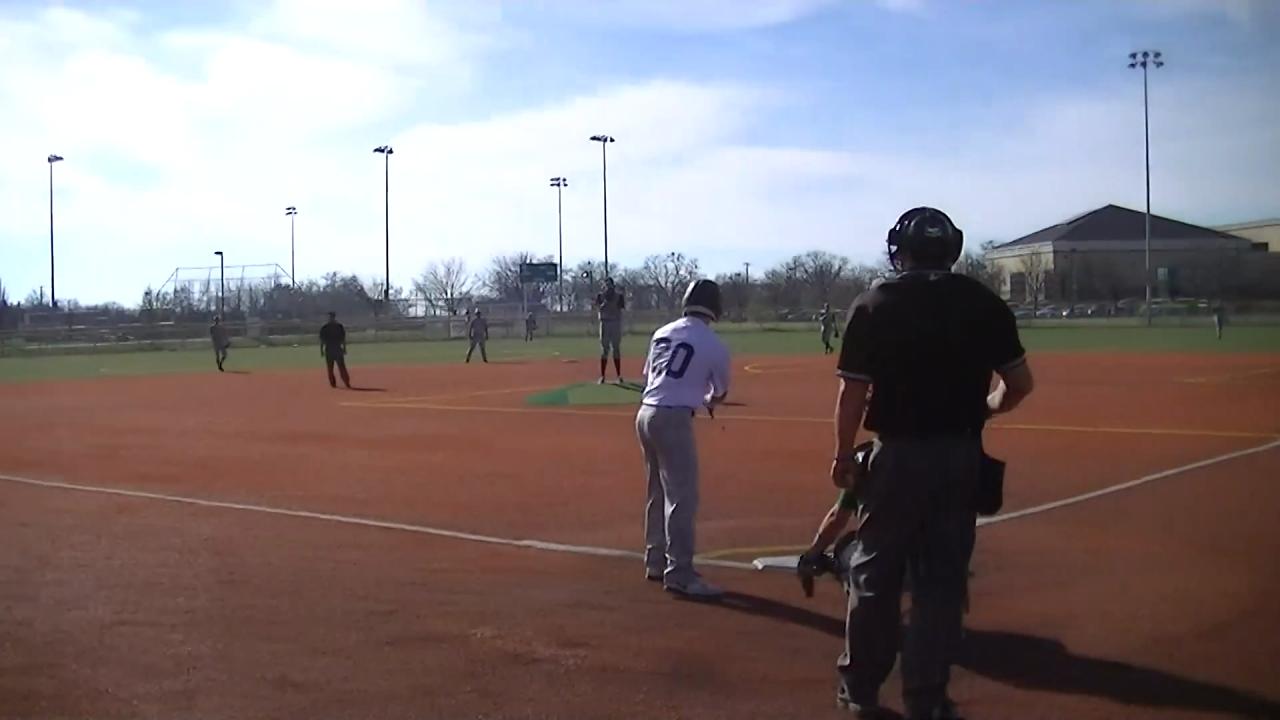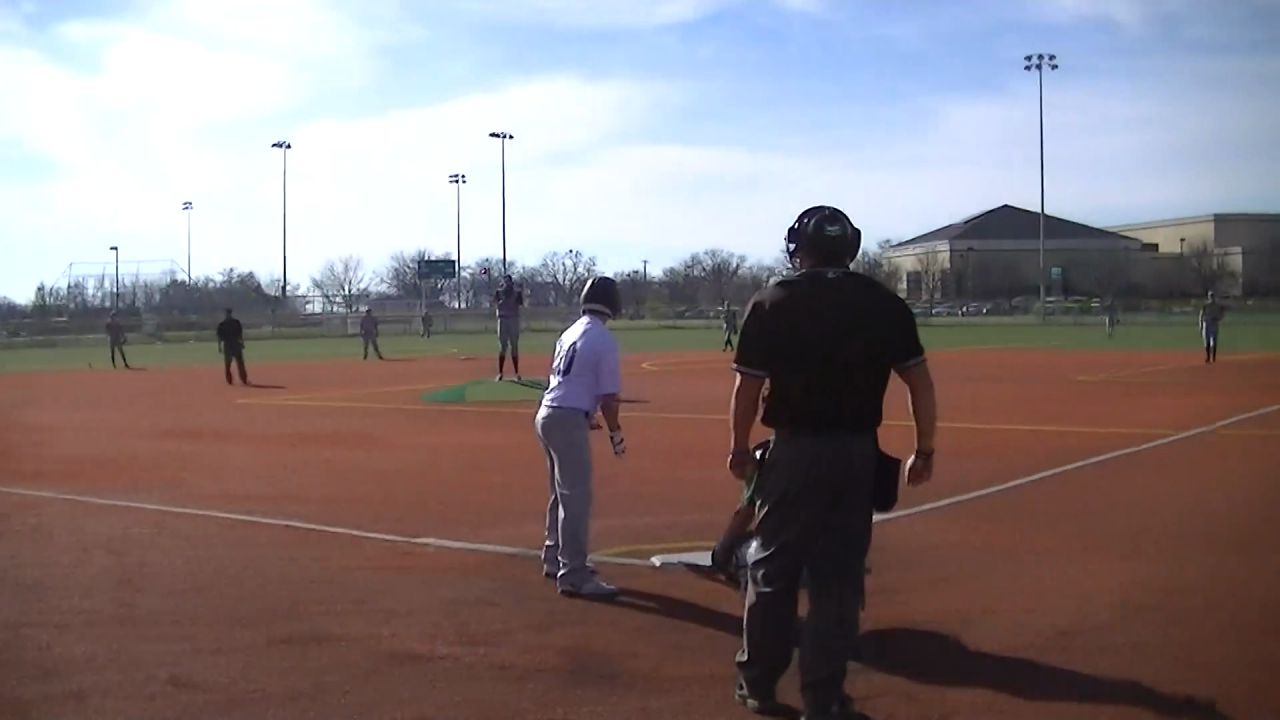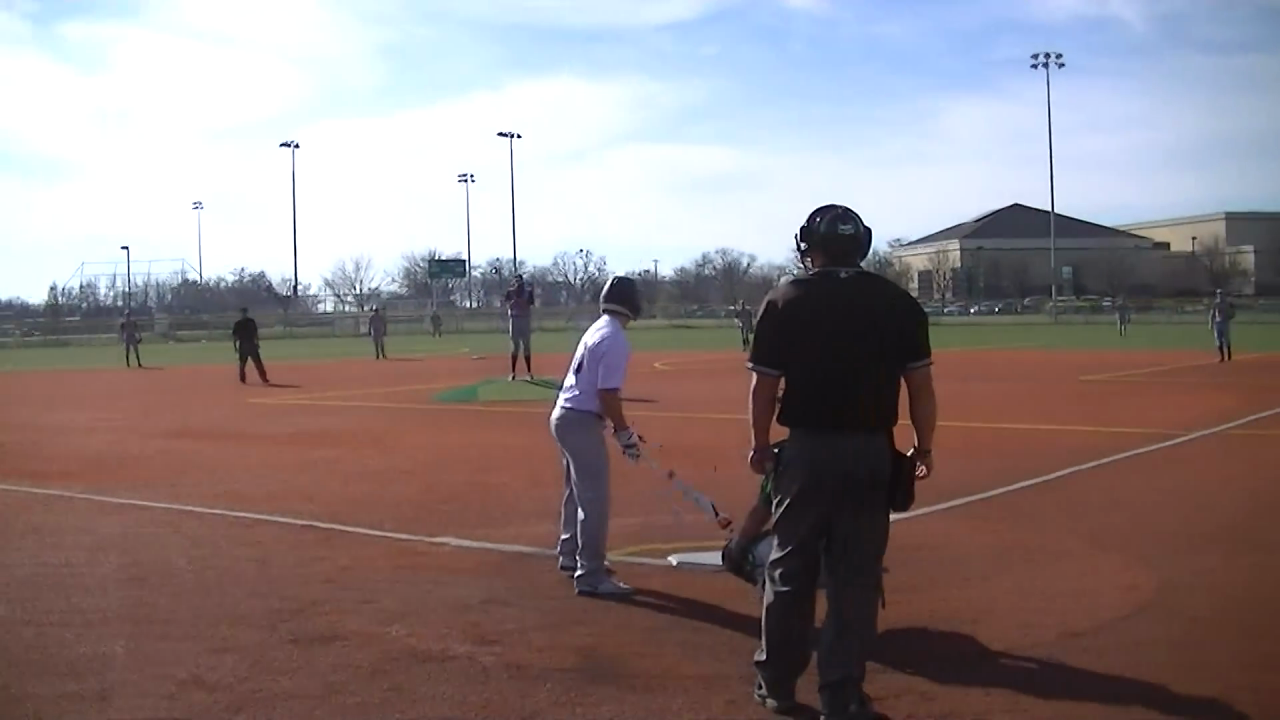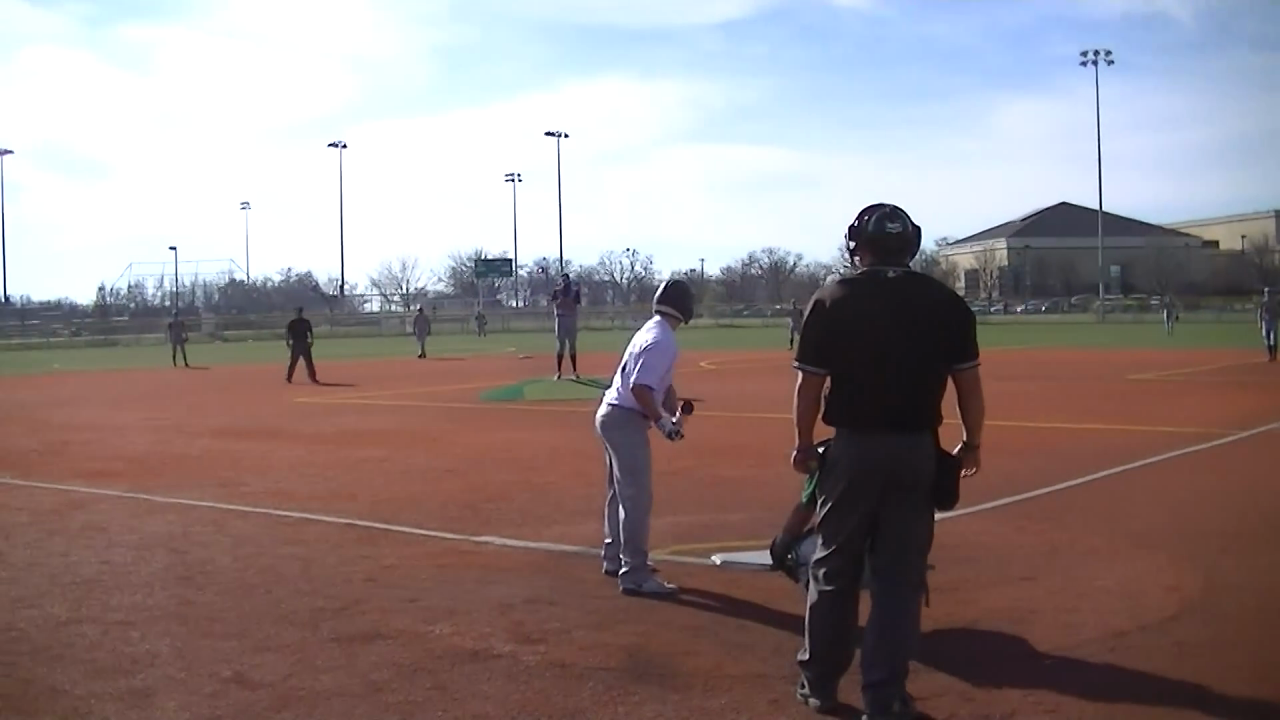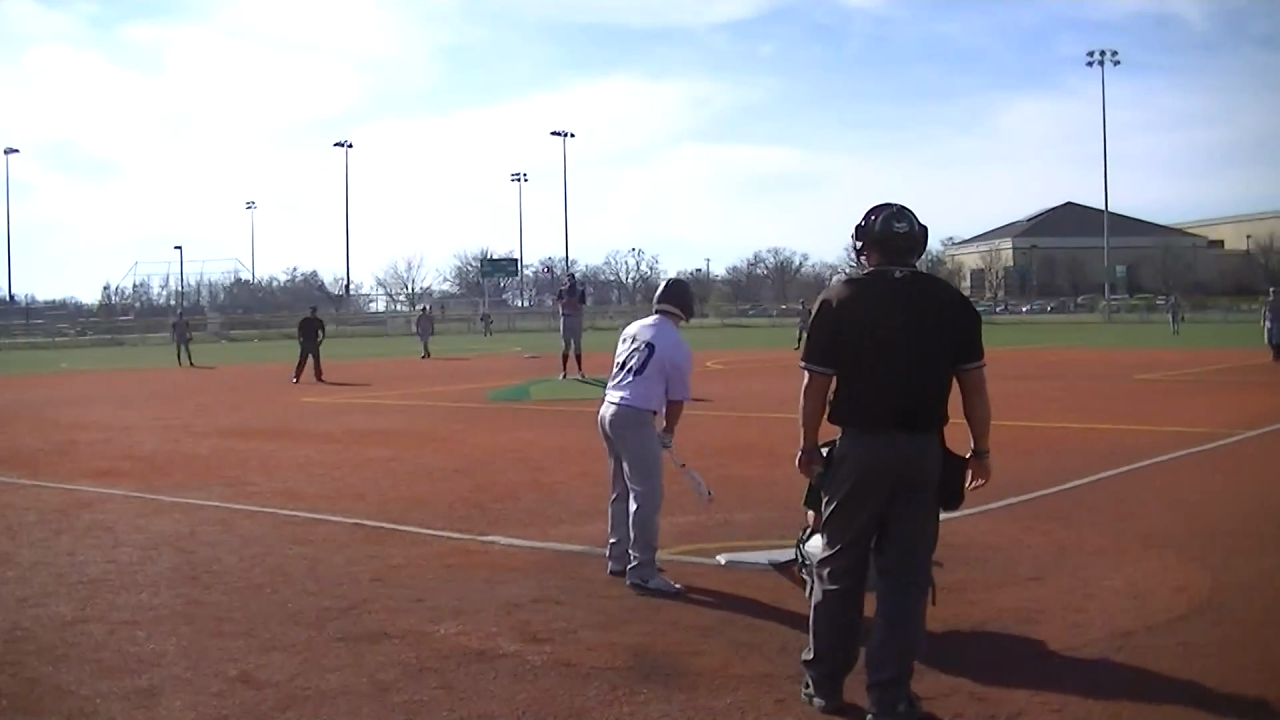
dt=0.3s
person 1, frame 1
left shoulder: (875, 305)
right shoulder: (985, 304)
left elbow: (853, 390)
right elbow: (1021, 382)
left wrist: (842, 454)
right wrist: (990, 408)
left hip: (897, 455)
right hip: (960, 456)
left knee: (875, 574)
right knee: (942, 581)
person 1, frame 2
left shoulder: (772, 302)
right shoulder: (884, 303)
left elbow: (748, 385)
right elbow: (921, 383)
left wrist: (739, 447)
right wrist: (924, 451)
left hip: (794, 451)
right hip: (856, 452)
left knee: (773, 570)
right knee: (839, 577)
person 1, frame 3
left shoulder: (785, 300)
right shoulder: (897, 302)
left elbow: (764, 384)
right elbow: (921, 385)
left wrist: (760, 444)
right wrist: (923, 448)
left hip: (808, 449)
right hip: (871, 451)
left knee: (790, 569)
right knee: (856, 576)
person 1, frame 4
left shoulder: (833, 300)
right shoulder: (945, 302)
left elbow: (810, 384)
right elbow: (969, 384)
left wrist: (804, 444)
right wrist: (972, 443)
left hip: (853, 449)
right hip: (916, 451)
left knee: (834, 568)
right knee: (900, 576)
person 1, frame 5
left shoulder: (839, 299)
right shoulder: (951, 303)
left elbow: (816, 384)
right elbow: (973, 385)
left wrist: (808, 445)
right wrist: (980, 449)
left hip: (859, 449)
right hip: (923, 452)
left knee: (838, 569)
right knee: (906, 575)
person 2, frame 1
left shoulder: (662, 333)
right shoulder: (715, 347)
right elbow: (720, 394)
right wrist: (707, 402)
left hip: (646, 413)
right hip: (673, 419)
left knee: (659, 493)
right knee: (683, 496)
left ankle: (657, 561)
right ankle: (679, 573)
person 2, frame 2
left shoulder: (570, 333)
right shoulder: (605, 341)
right elbow: (609, 395)
right wrist: (616, 433)
left hip: (547, 413)
right hip: (568, 419)
left knee: (562, 493)
right knee: (576, 497)
left ankle: (555, 559)
right ankle: (573, 575)
person 2, frame 3
left shoulder: (597, 330)
right shoulder: (616, 340)
right elbow: (605, 393)
left wrist: (622, 427)
right wrist: (623, 430)
left hip: (565, 414)
right hip: (580, 420)
left knee: (578, 491)
right knee: (594, 498)
left ankle: (571, 555)
right ankle: (589, 576)
person 2, frame 4
left shoulder: (650, 331)
right shoulder: (663, 341)
left elbow: (663, 384)
right elbow: (639, 388)
left wrist: (672, 416)
right wrist: (661, 421)
left hip: (611, 413)
right hip: (625, 418)
left knee: (620, 492)
right knee: (636, 496)
left ankle: (615, 558)
right ankle: (634, 574)
person 2, frame 5
left shoulder: (633, 328)
right shoulder: (679, 348)
right elbow: (677, 400)
right wrist: (668, 433)
left hip: (608, 410)
right hip: (635, 418)
left knee: (622, 490)
right knee: (647, 493)
left ankle: (619, 558)
right ankle: (642, 570)
